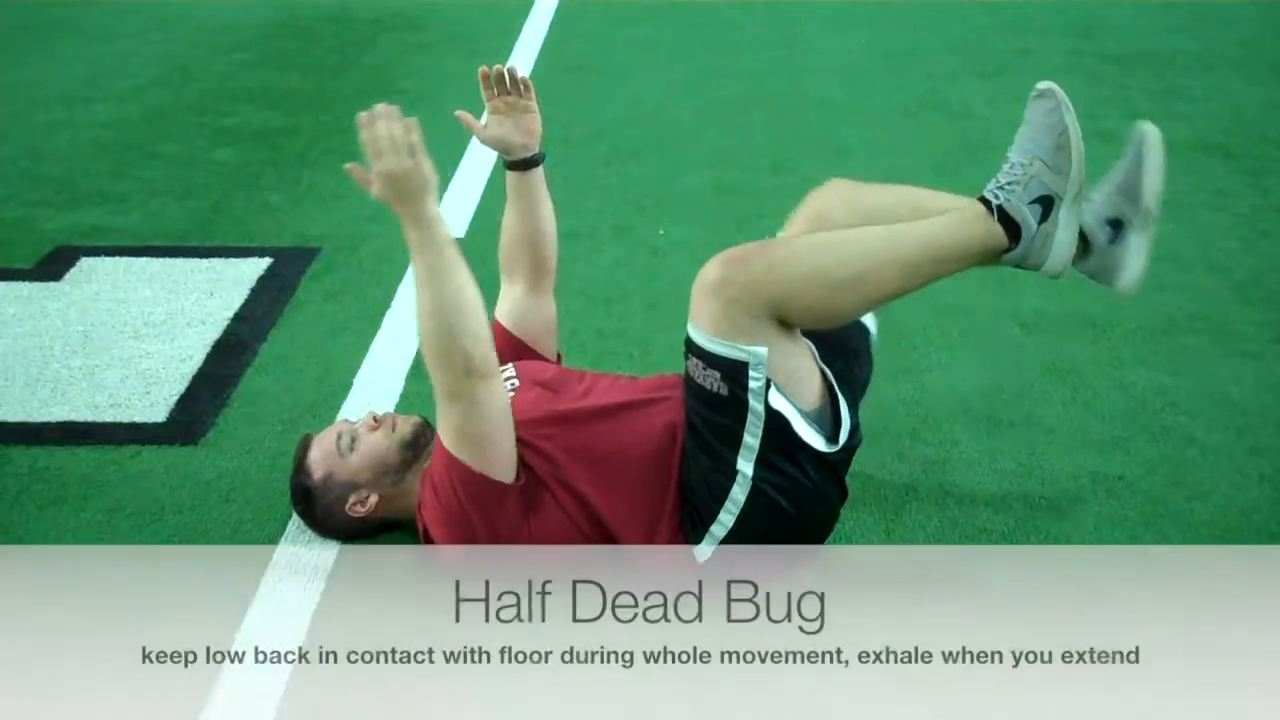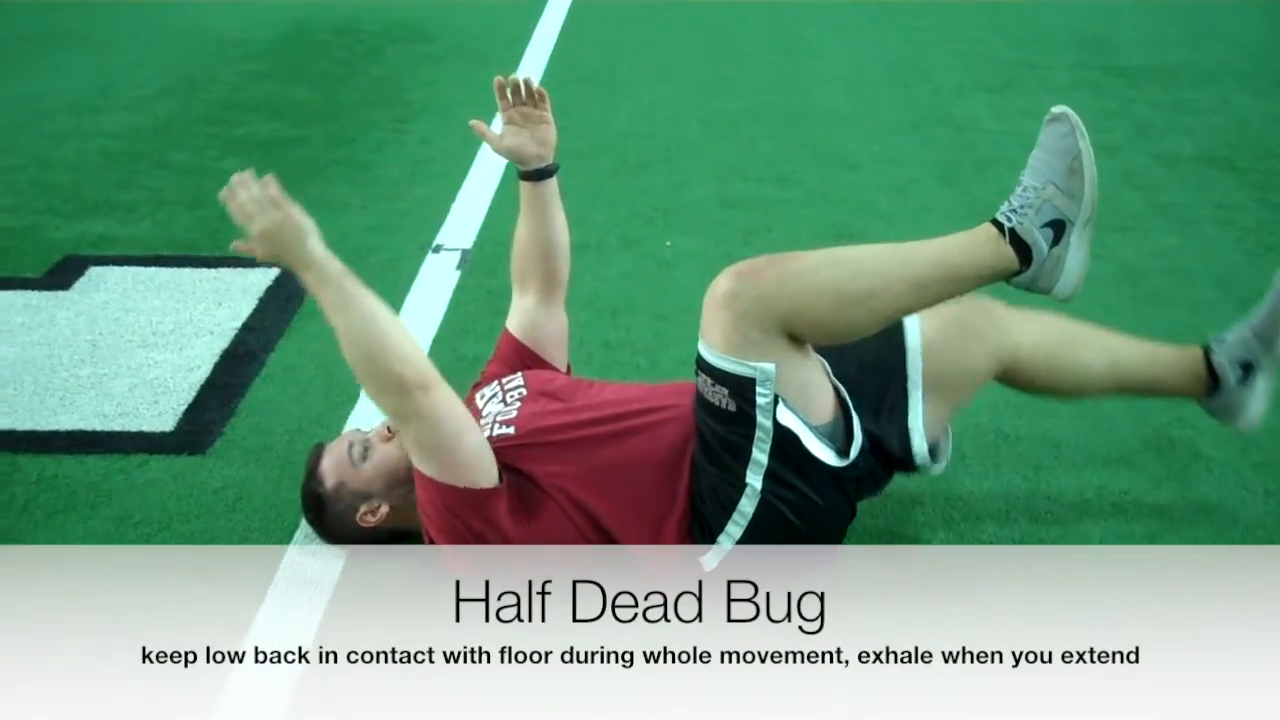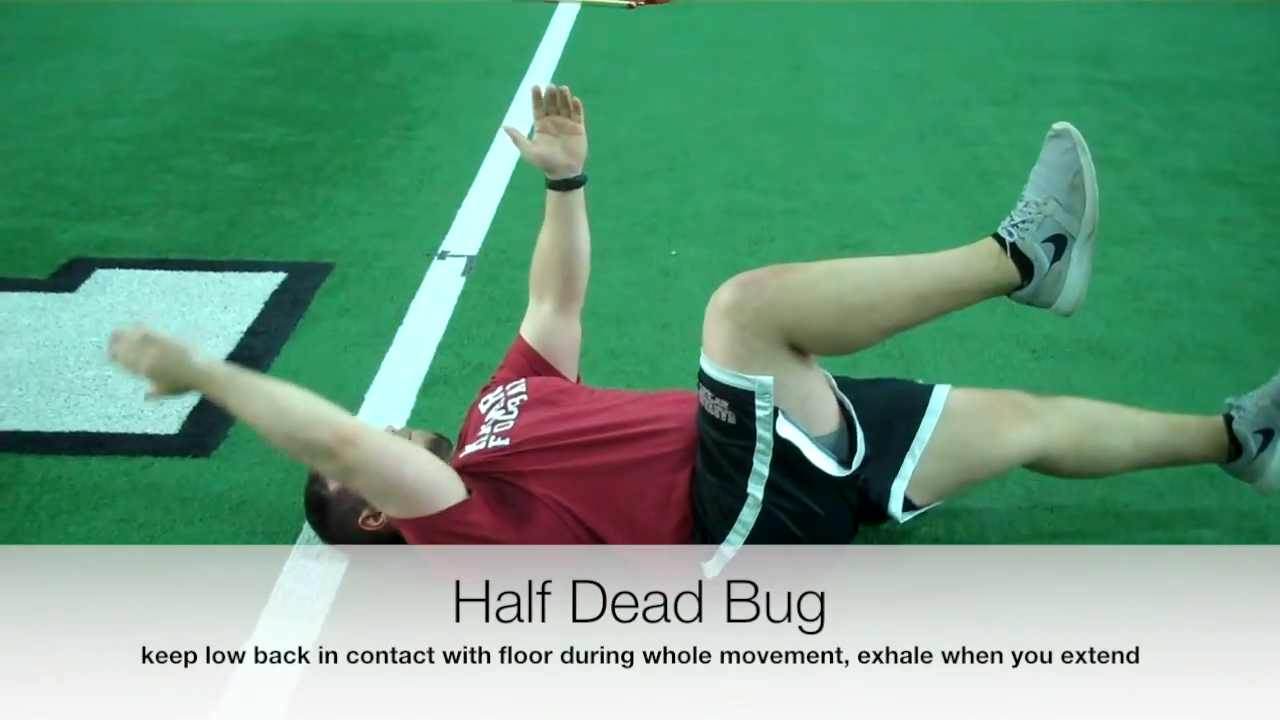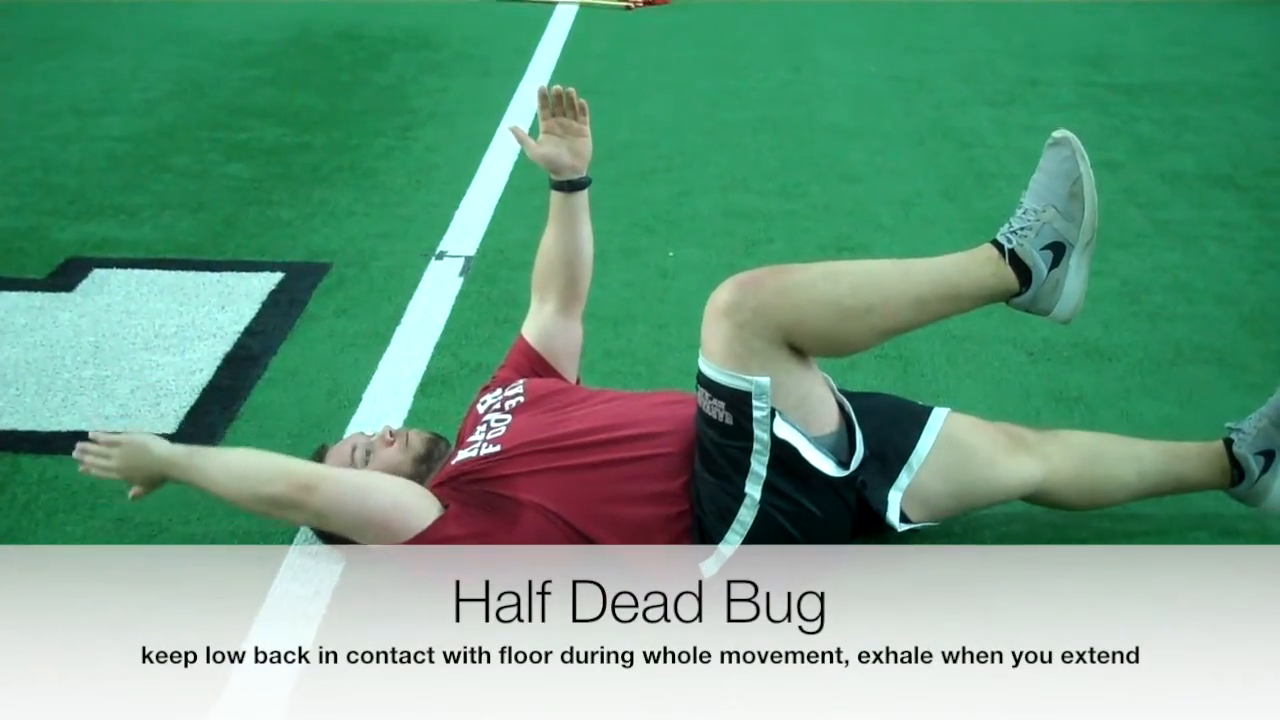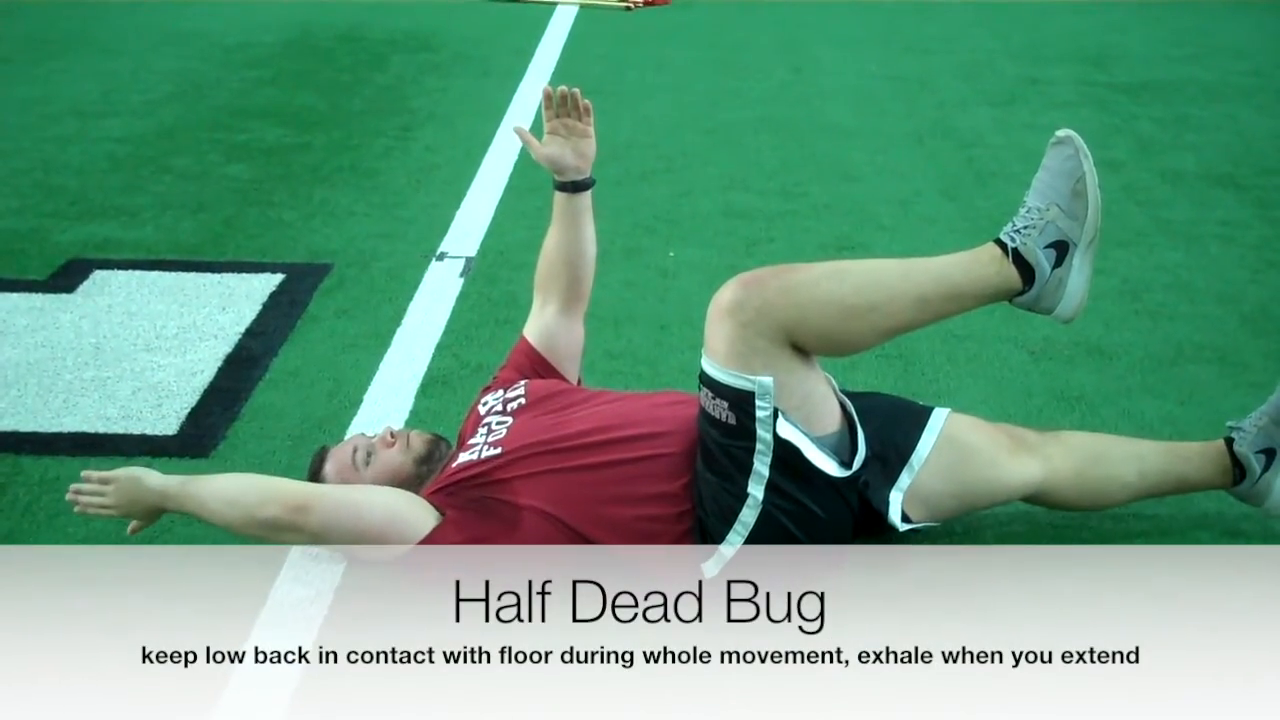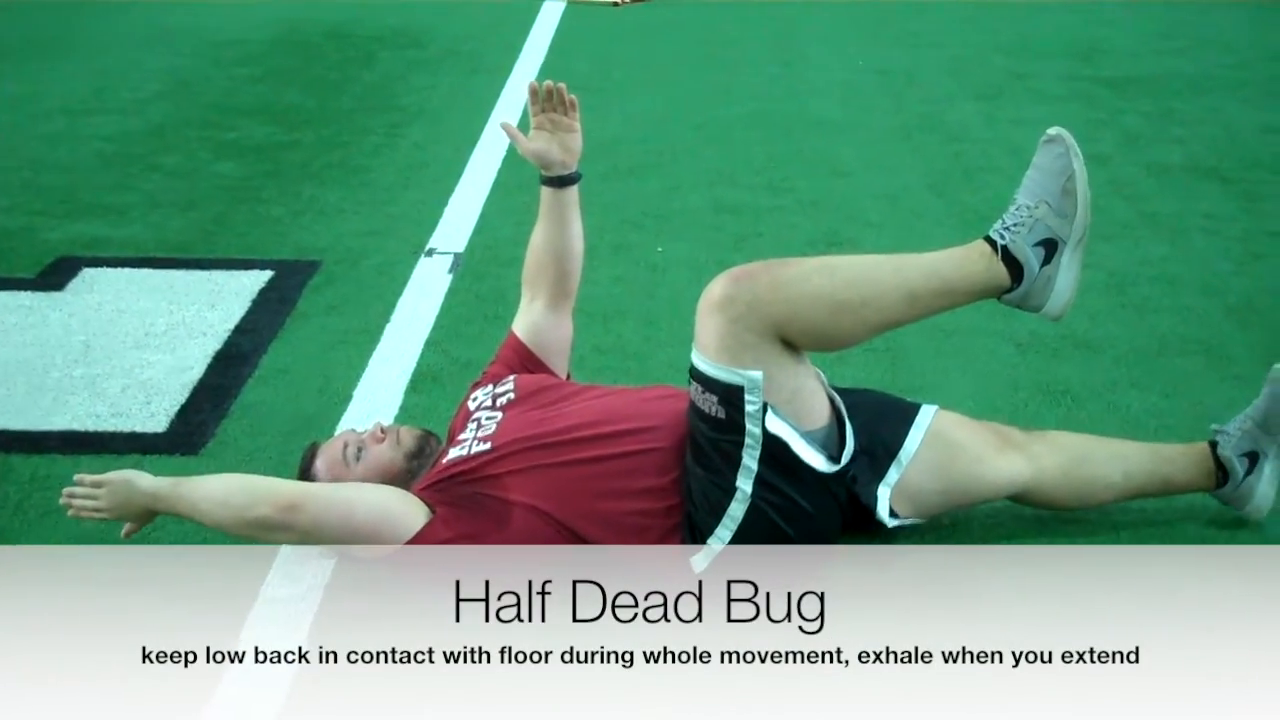
dt=0.5s
person 1, frame 1
left shoulder: (494, 386)
right shoulder: (462, 507)
left elbow: (530, 283)
right elbow: (465, 375)
left wrist: (521, 156)
right wrist: (420, 212)
left hip: (747, 431)
right hip: (748, 499)
left knee: (838, 206)
right knee: (732, 277)
left ankle: (1083, 236)
right ankle: (1013, 220)
person 1, frame 2
left shoulder: (500, 390)
right shoulder: (459, 516)
left elbow: (540, 290)
right elbow: (411, 389)
left wrist: (537, 169)
right wrist: (307, 256)
left hip: (766, 446)
right hip: (748, 511)
left knee: (980, 328)
right knee: (745, 289)
right ankle: (1020, 243)
person 1, frame 3
left shoulder: (506, 398)
right shoulder: (450, 520)
left elbow: (559, 298)
right elbow: (337, 436)
left wrist: (564, 181)
right wrist: (198, 370)
left hip: (779, 455)
right hip: (747, 512)
left knee: (1027, 418)
right knee: (744, 302)
right ankle: (1020, 256)
person 1, frame 4
left shoulder: (507, 402)
right shoulder: (448, 522)
left elbow: (559, 298)
right elbow: (301, 491)
left wrist: (569, 181)
right wrist: (169, 457)
left hip: (780, 458)
right hip: (745, 516)
left knee: (1019, 454)
right knee: (745, 301)
right ankle: (1018, 261)
person 1, frame 5
left shoulder: (510, 398)
right shoulder: (447, 522)
left elbow: (564, 299)
right elbow: (296, 510)
left wrist: (572, 180)
right wrist: (163, 485)
left hip: (782, 456)
right hip: (747, 513)
left knee: (1024, 452)
right knee: (748, 300)
right ankle: (1025, 261)
person 1, frame 6
left shoulder: (499, 399)
right shoulder: (441, 519)
left elbow: (549, 296)
right elbow: (286, 513)
left wrist: (559, 178)
right wrist: (155, 491)
left hip: (768, 450)
right hip: (736, 514)
left knee: (1006, 454)
right knee: (739, 297)
right ankle: (1010, 260)
